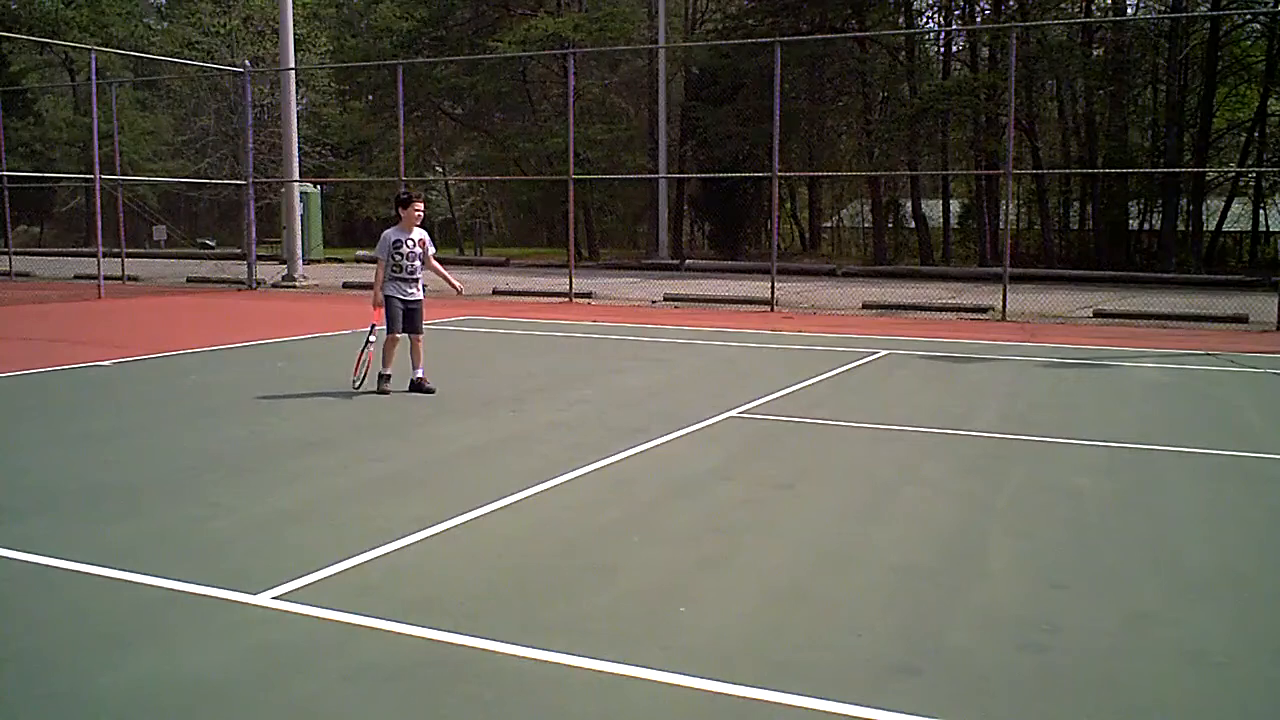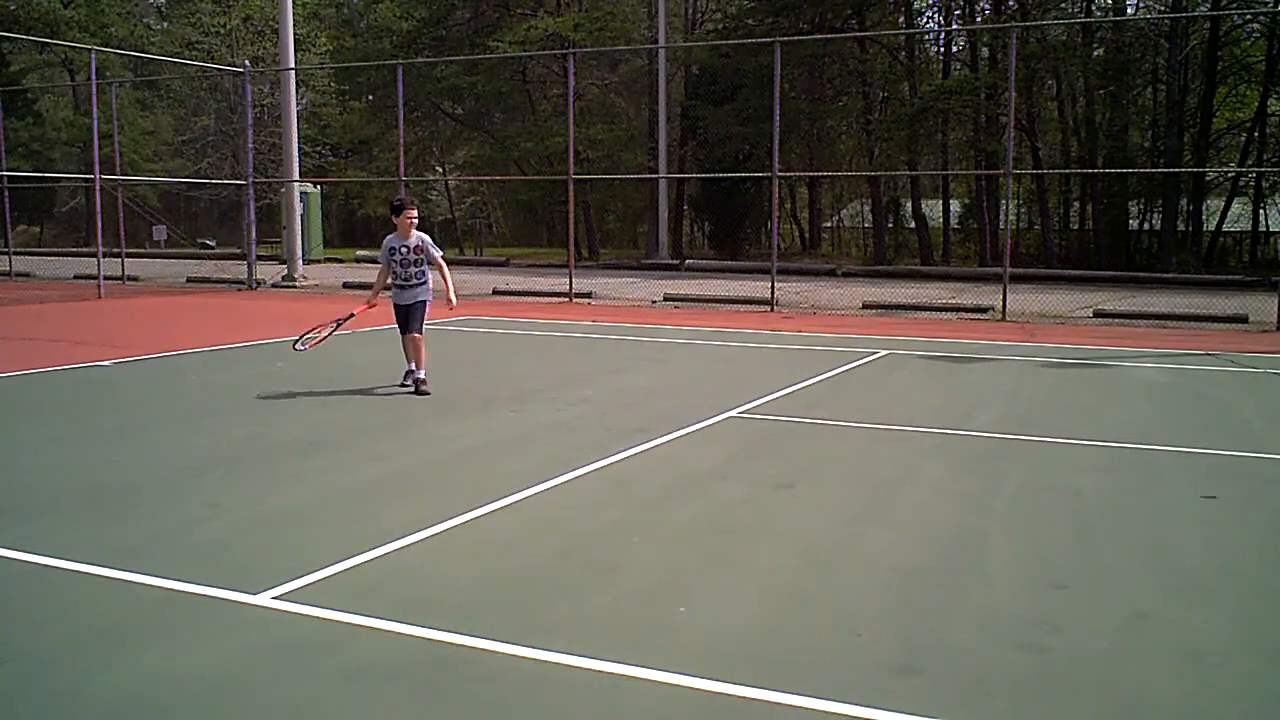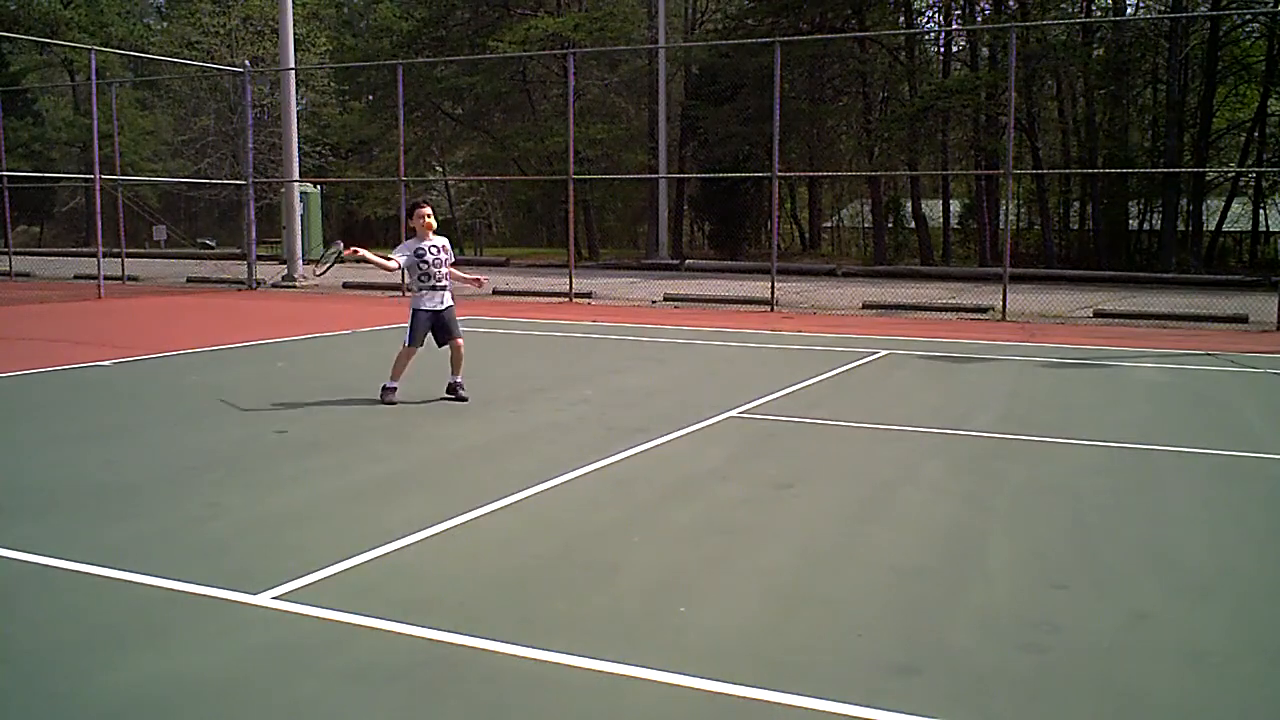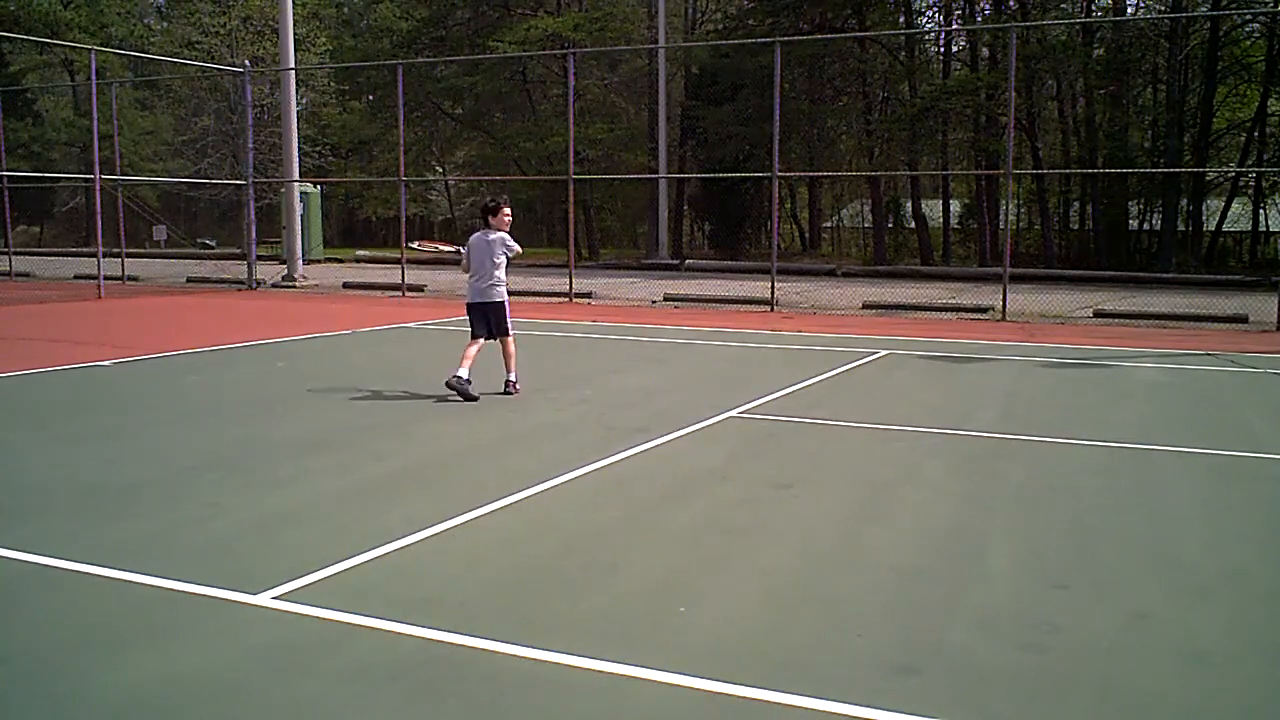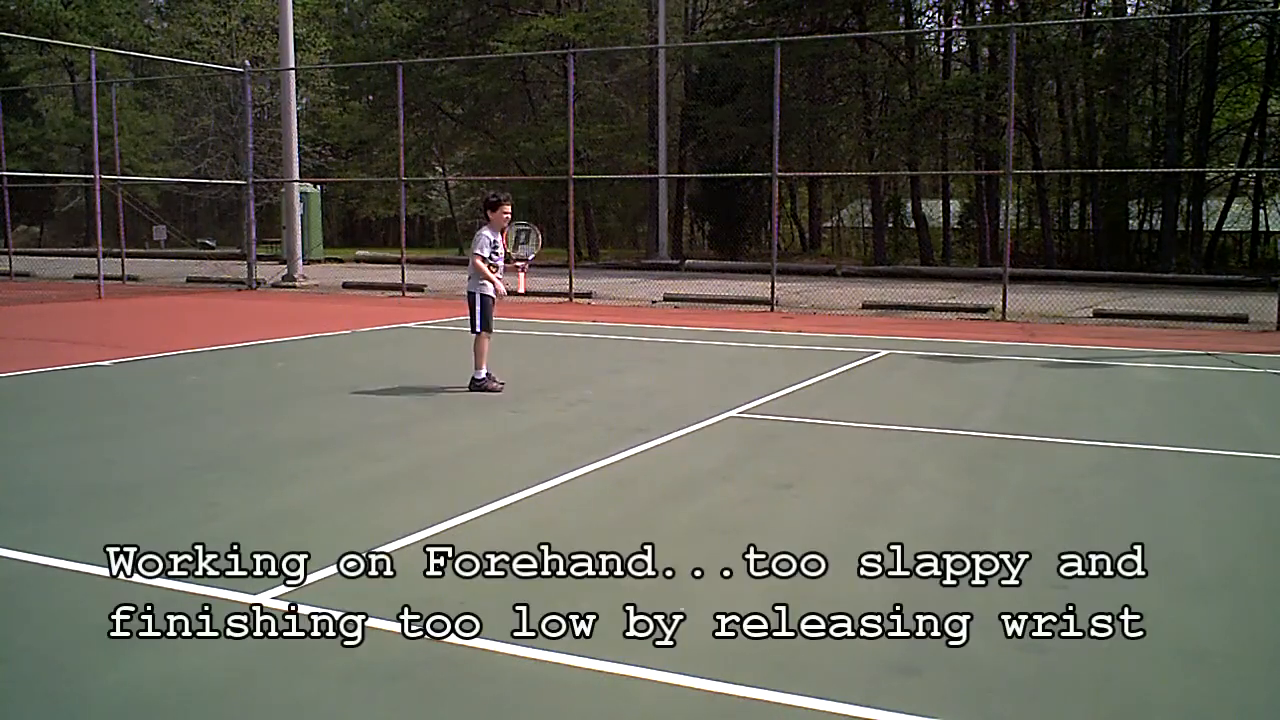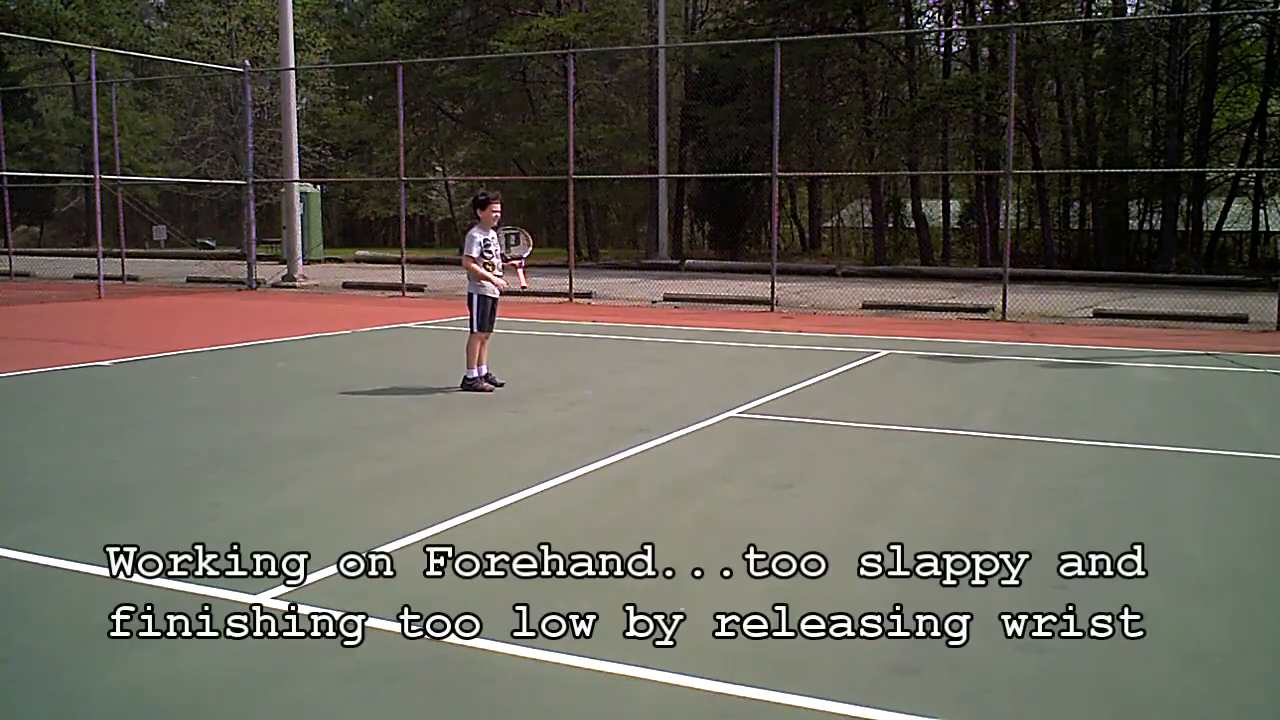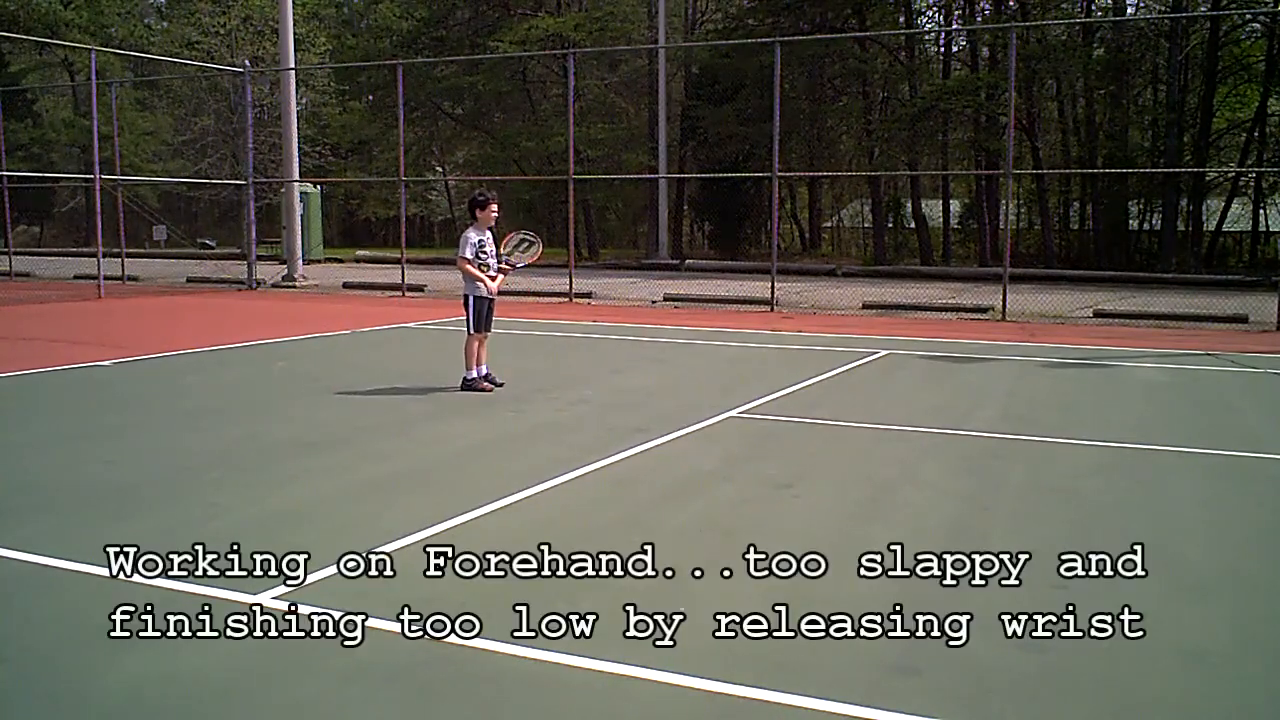
dt=0.7s
person 1, frame 1
left shoulder: (422, 235)
right shoulder: (389, 236)
left elbow: (430, 262)
right elbow: (381, 266)
left wrist: (450, 280)
right wrist: (376, 293)
left hip: (415, 294)
right hip: (394, 293)
left knee: (417, 336)
right knee: (394, 334)
left ankle: (418, 378)
right ankle: (384, 375)
person 1, frame 2
left shoulder: (422, 240)
right shoulder: (389, 242)
left elbow: (440, 264)
right elbow: (385, 270)
left wrist: (450, 291)
right wrist: (374, 294)
left hip: (420, 296)
right hip: (399, 297)
left knee: (416, 336)
right knee: (406, 336)
left ankle: (420, 378)
right ankle: (411, 369)
person 1, frame 3
left shoulder: (443, 242)
right shoulder: (410, 245)
right elbow: (392, 265)
left wrist: (470, 278)
right wrist: (366, 255)
left hip: (444, 303)
right hip: (421, 304)
left knee: (457, 343)
right knee: (410, 347)
left ankle: (455, 384)
right ankle: (390, 386)
person 1, frame 4
left shoulder: (473, 239)
right shoulder: (503, 238)
left elbow: (466, 267)
right elbow: (518, 251)
left hip: (474, 297)
right hip: (496, 296)
left knee: (477, 340)
right knee: (506, 337)
left ankle: (460, 377)
right ankle: (511, 381)
person 1, frame 5
left shoulder: (498, 236)
right shoulder: (484, 235)
right elbow: (477, 262)
right wrist: (496, 282)
left hip: (488, 291)
right hip: (480, 290)
left knee: (484, 333)
right knee: (484, 333)
left ankle: (482, 375)
right ankle: (479, 378)
person 1, frame 6
left shoulder: (493, 234)
right shoulder: (474, 235)
right elbow: (468, 263)
left wrist: (509, 264)
right wrist: (492, 278)
left hip: (492, 292)
right hip: (480, 291)
left knee: (485, 334)
right knee: (477, 333)
left ankle: (483, 373)
right ankle: (471, 377)
person 1, frame 7
left shoulder: (488, 234)
right shoulder: (470, 236)
right elbow: (462, 264)
left wrist: (499, 275)
right wrist: (485, 280)
left hip: (489, 293)
right hip: (475, 293)
left knee: (483, 334)
right knee: (474, 334)
left ankle: (482, 372)
right ankle: (470, 378)
